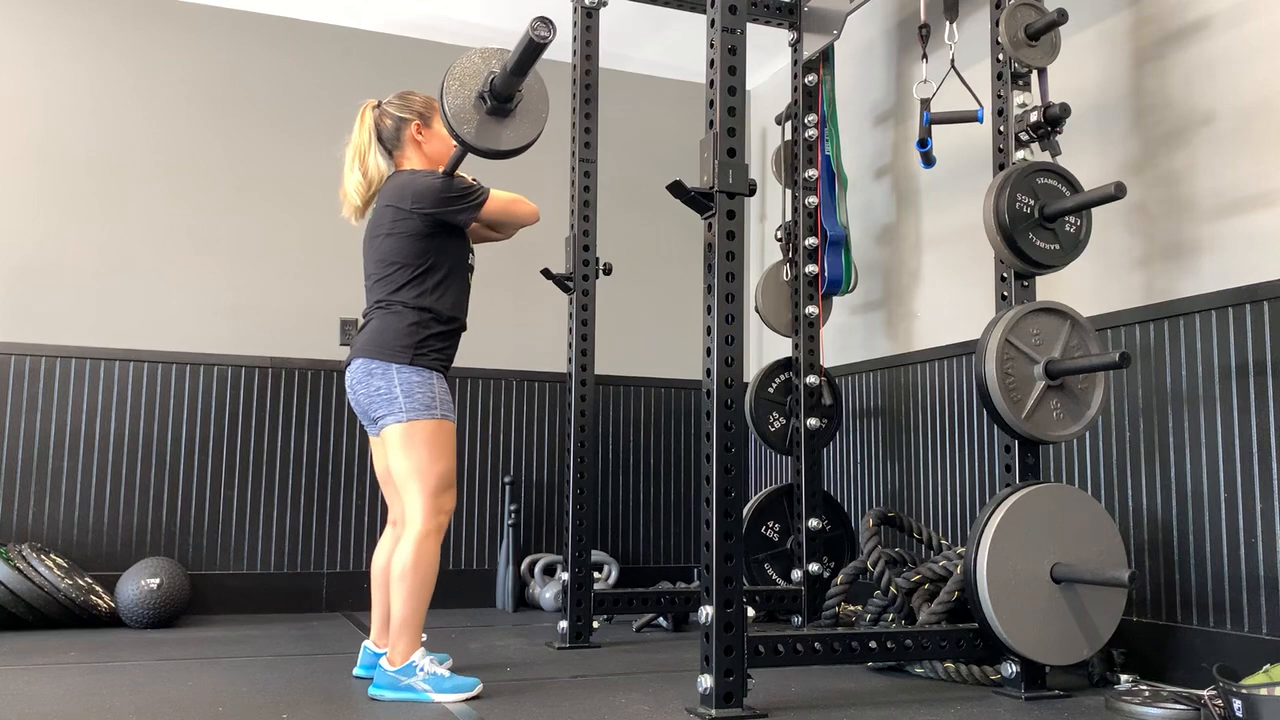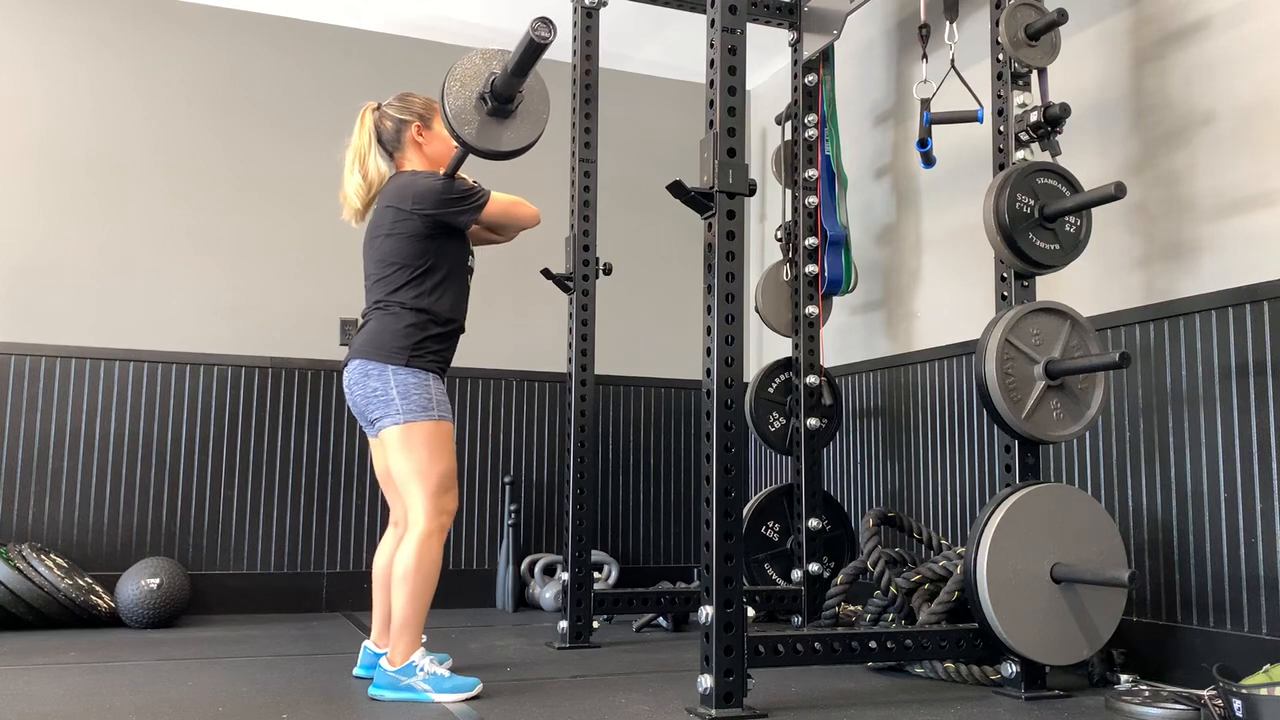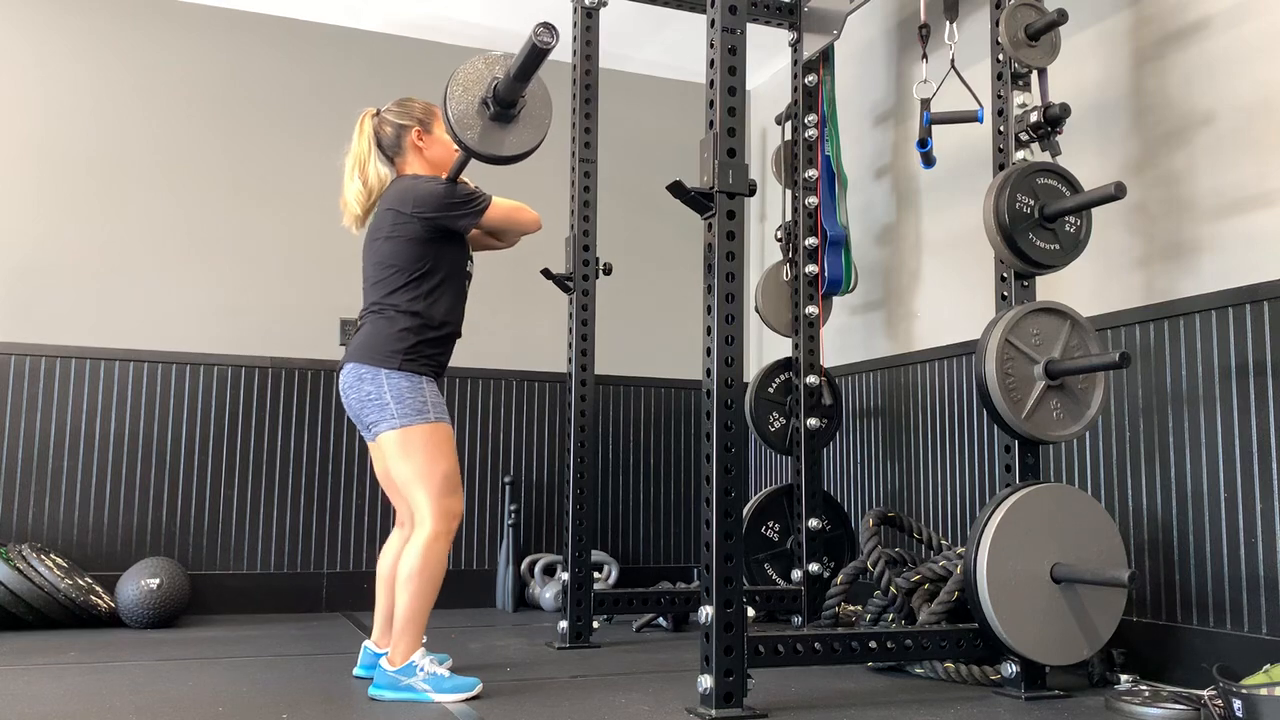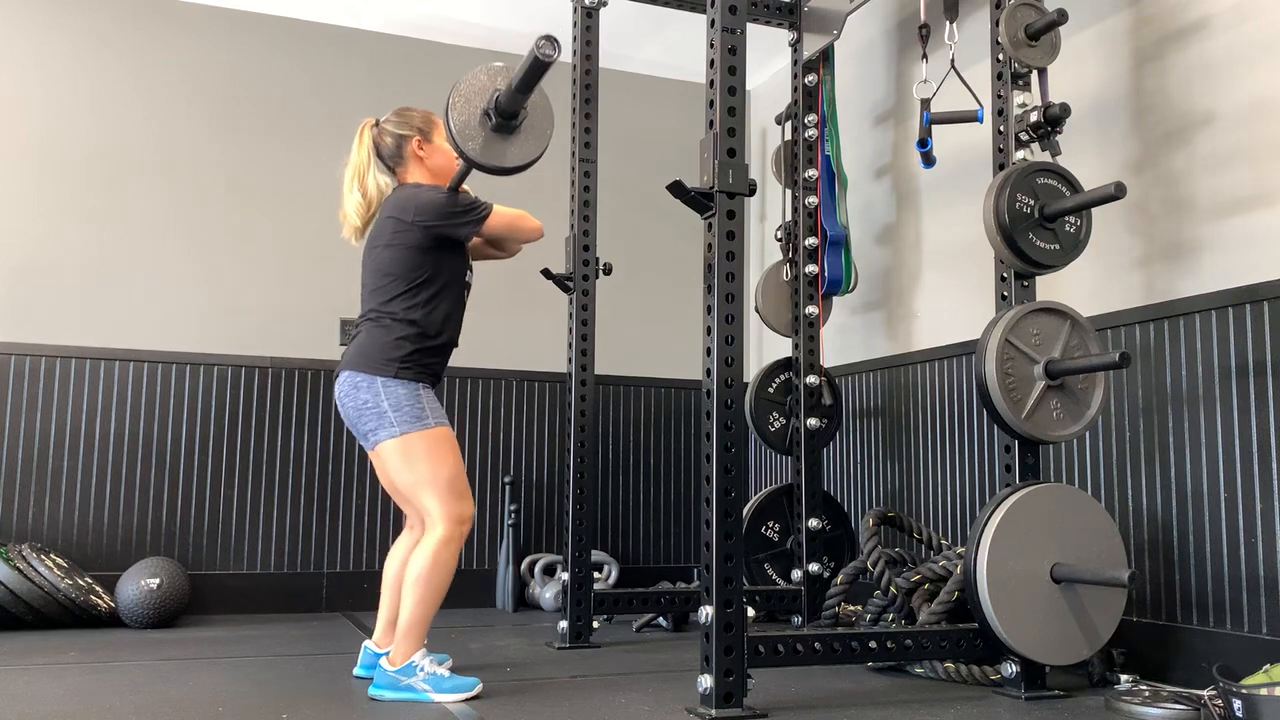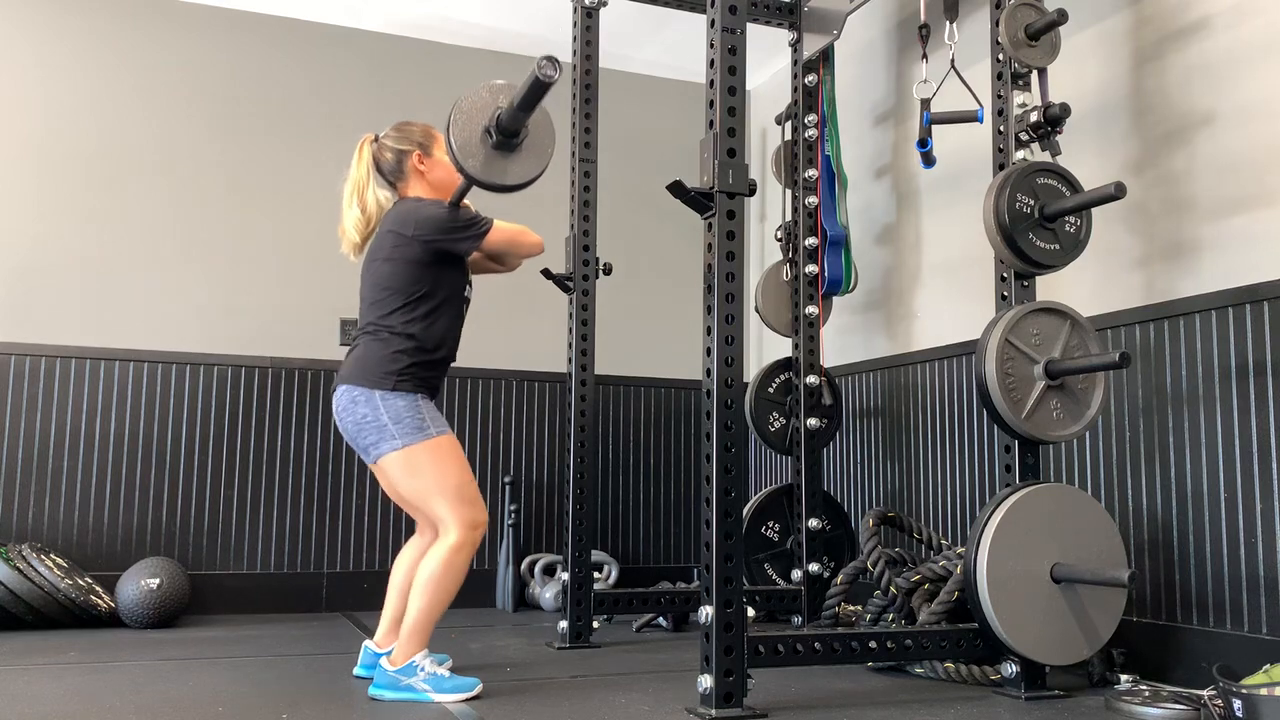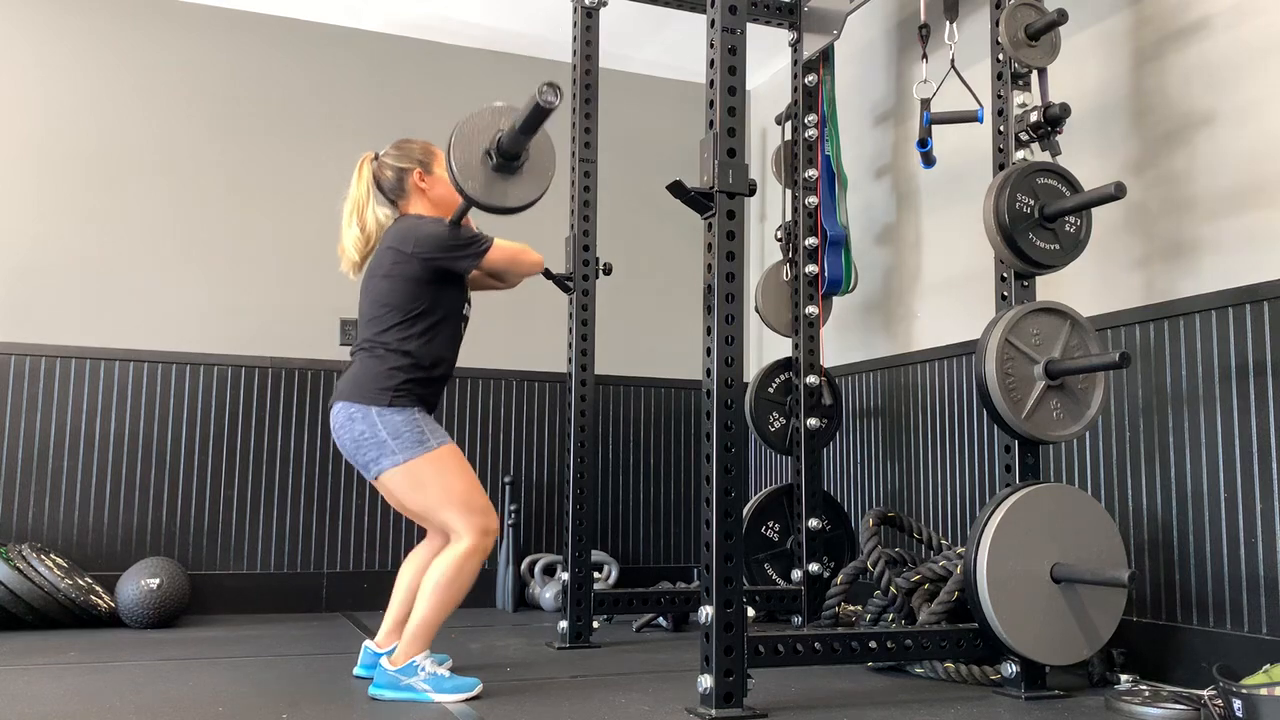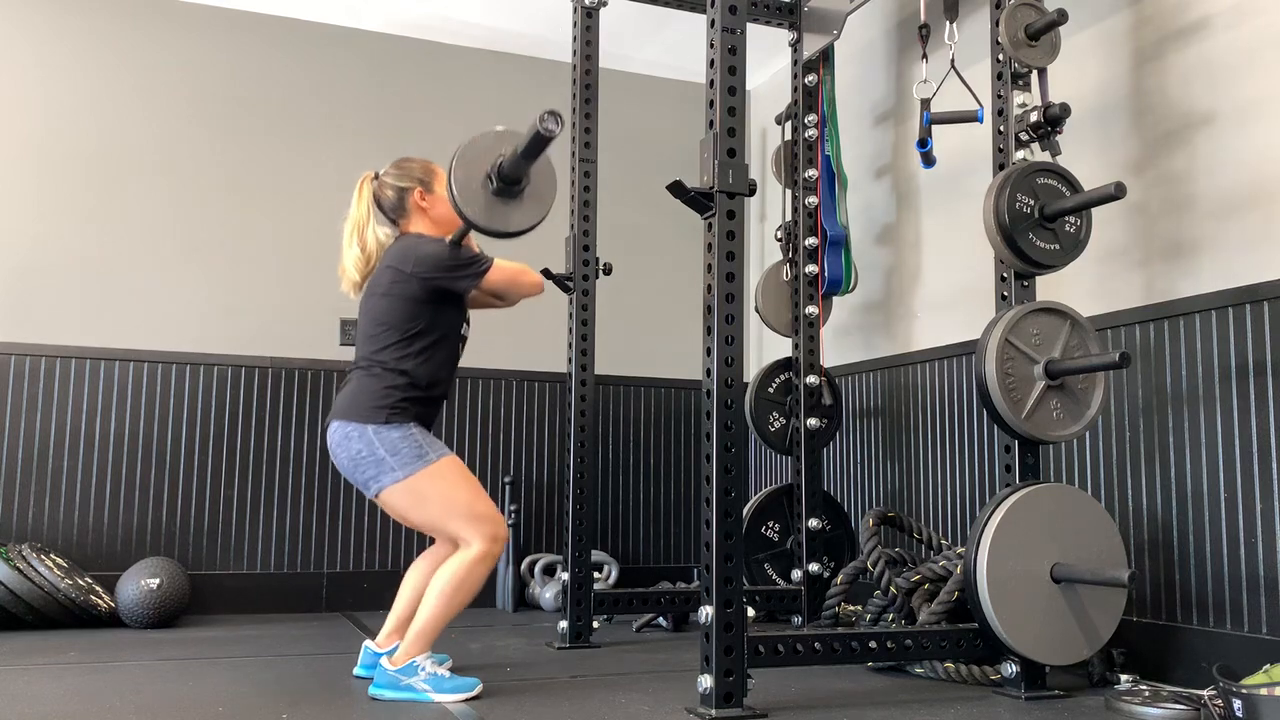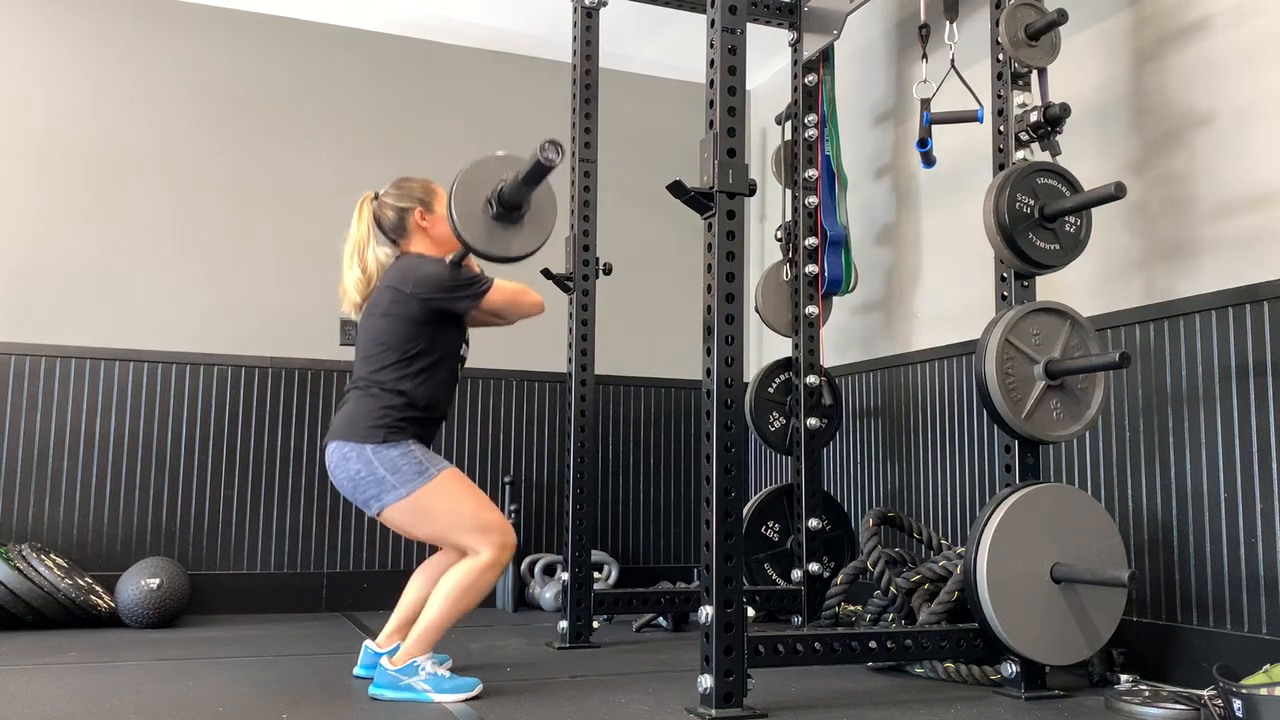
dt=0.1s
person 1, frame 1
left shoulder: (396, 198)
right shoulder: (427, 189)
left elbow: (490, 229)
right elbow: (526, 213)
left wrist: (470, 205)
right wrist: (475, 195)
left hip: (378, 369)
right hip: (403, 367)
left knee: (406, 519)
right knee: (429, 515)
left ankle: (380, 647)
right ankle: (402, 666)
person 1, frame 2
left shoulder: (401, 198)
right shoulder: (428, 190)
left elbow: (496, 231)
right elbow: (526, 215)
left wrist: (476, 219)
right wrist: (476, 203)
left hip: (376, 371)
right hip: (399, 370)
left knee: (408, 519)
right knee: (431, 514)
left ankle: (380, 646)
right ankle: (402, 665)
person 1, frame 3
left shoulder: (401, 202)
right shoulder: (429, 193)
left elbow: (497, 238)
right elbow: (527, 221)
left wrist: (477, 223)
right wrist: (476, 202)
left hip: (375, 374)
right hip: (395, 374)
left knee: (414, 520)
right knee: (438, 515)
left ankle: (381, 647)
right ankle: (402, 665)
person 1, frame 4
left shoulder: (404, 211)
right shoulder: (429, 203)
left elbow: (499, 247)
right elbow: (528, 229)
left wrist: (479, 235)
right wrist: (489, 225)
left hip: (370, 384)
right hip: (389, 383)
left knee: (425, 522)
right knee: (450, 518)
left ankle: (382, 647)
right ankle: (403, 666)
person 1, frame 5
left shoulder: (404, 224)
right shoulder: (430, 217)
left elbow: (499, 262)
right elbow: (528, 244)
left wrist: (479, 248)
right wrist: (487, 238)
left hip: (369, 395)
right hip: (388, 396)
left knee: (437, 527)
right knee: (464, 524)
left ankle: (382, 647)
right ankle: (403, 665)
person 1, frame 6
left shoulder: (405, 241)
right shoulder: (430, 235)
left elbow: (500, 277)
right elbow: (529, 262)
left wrist: (475, 249)
right wrist: (474, 237)
left hip: (367, 413)
right hip: (383, 412)
left knee: (450, 531)
right knee: (475, 528)
left ankle: (384, 647)
right ankle: (403, 666)
person 1, frame 7
left shoulder: (405, 259)
right shoulder: (430, 255)
left elbow: (498, 295)
right elbow: (528, 282)
left wrist: (470, 259)
right wrist: (474, 255)
left hip: (364, 428)
right hip: (382, 429)
left knee: (459, 538)
right knee: (485, 536)
left ankle: (384, 647)
right ankle: (404, 665)
person 1, frame 8
left shoulder: (406, 278)
right shoulder: (429, 275)
left elbow: (499, 310)
right elbow: (529, 303)
left wrist: (473, 279)
right wrist: (479, 275)
left hip: (362, 448)
right hip: (377, 448)
left knee: (472, 541)
right knee: (494, 541)
left ankle: (385, 647)
right ankle: (405, 666)
